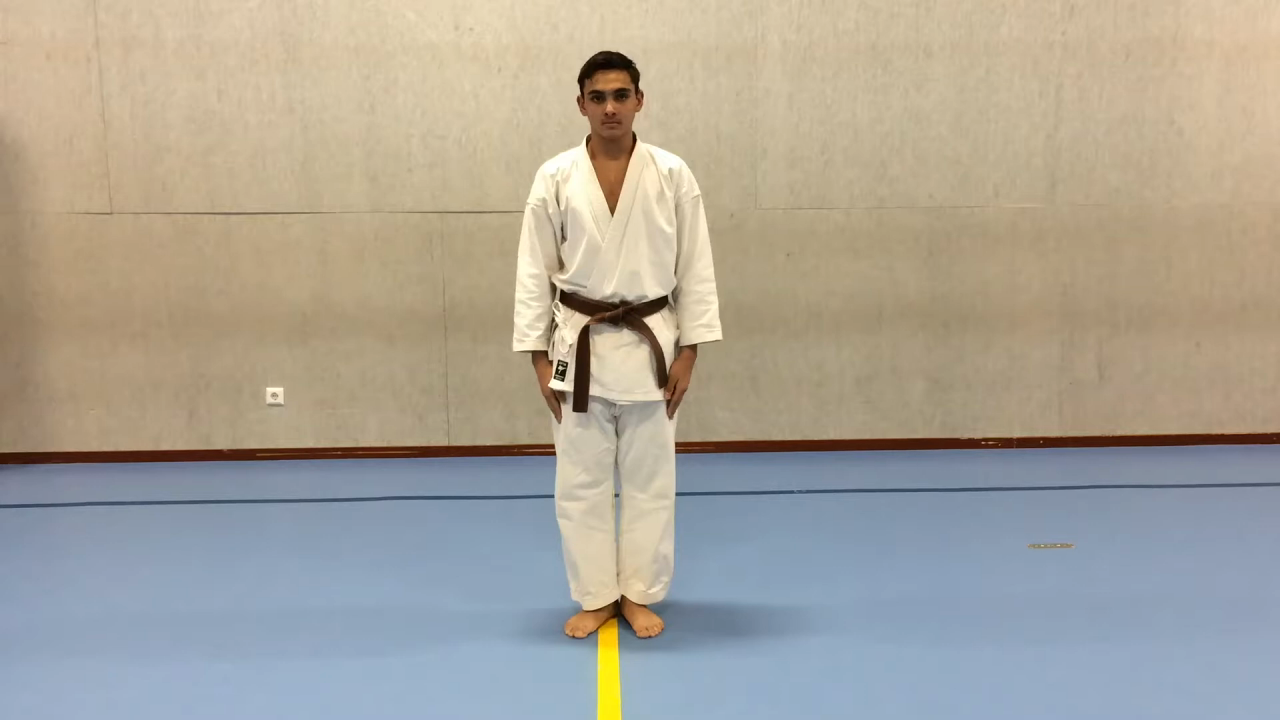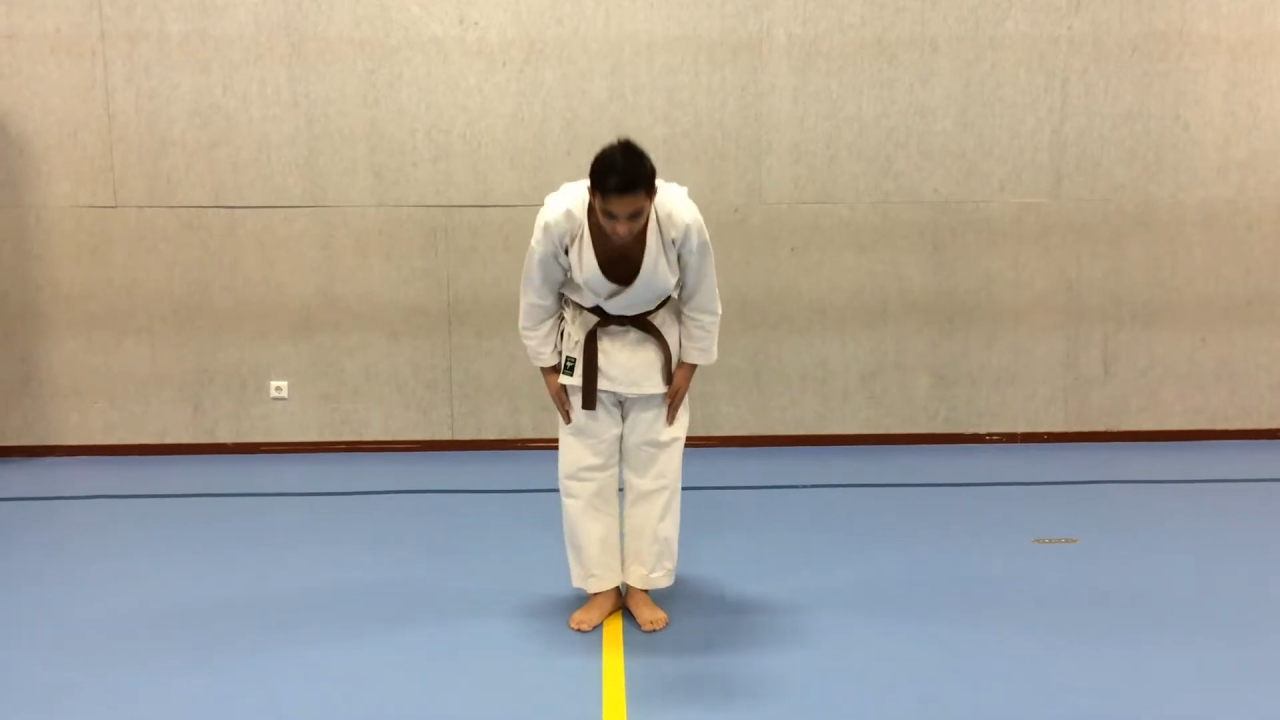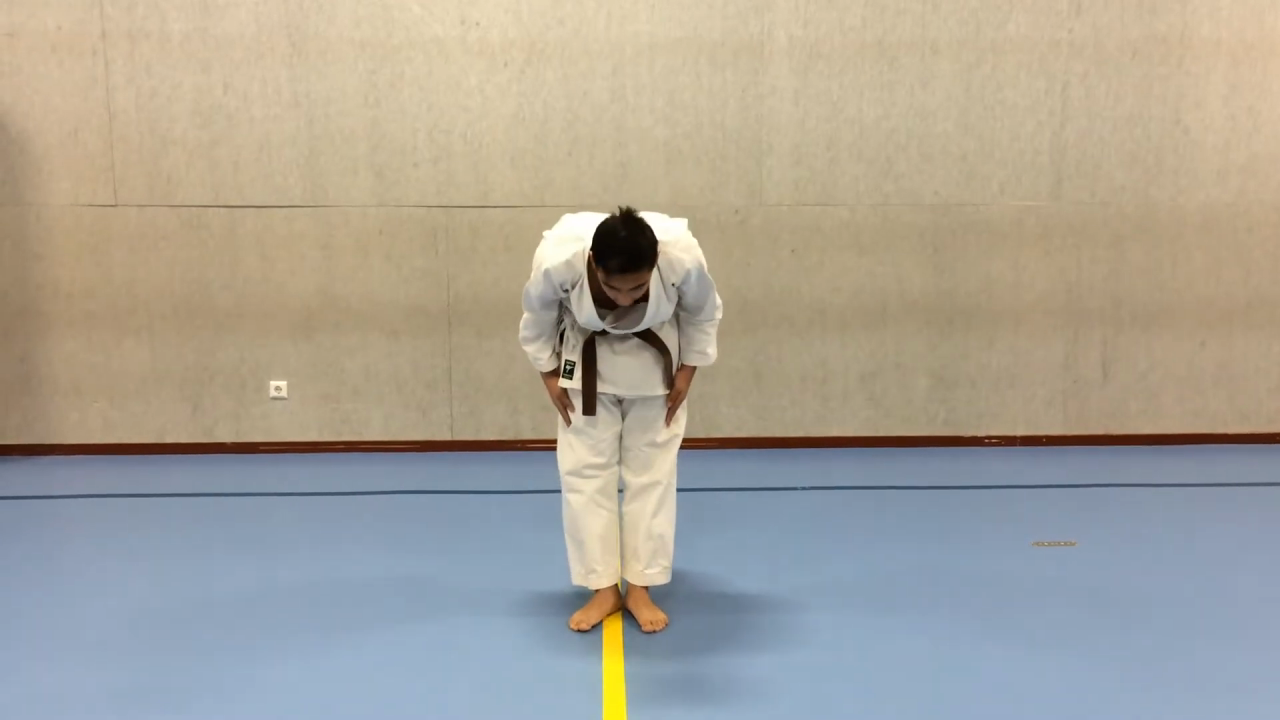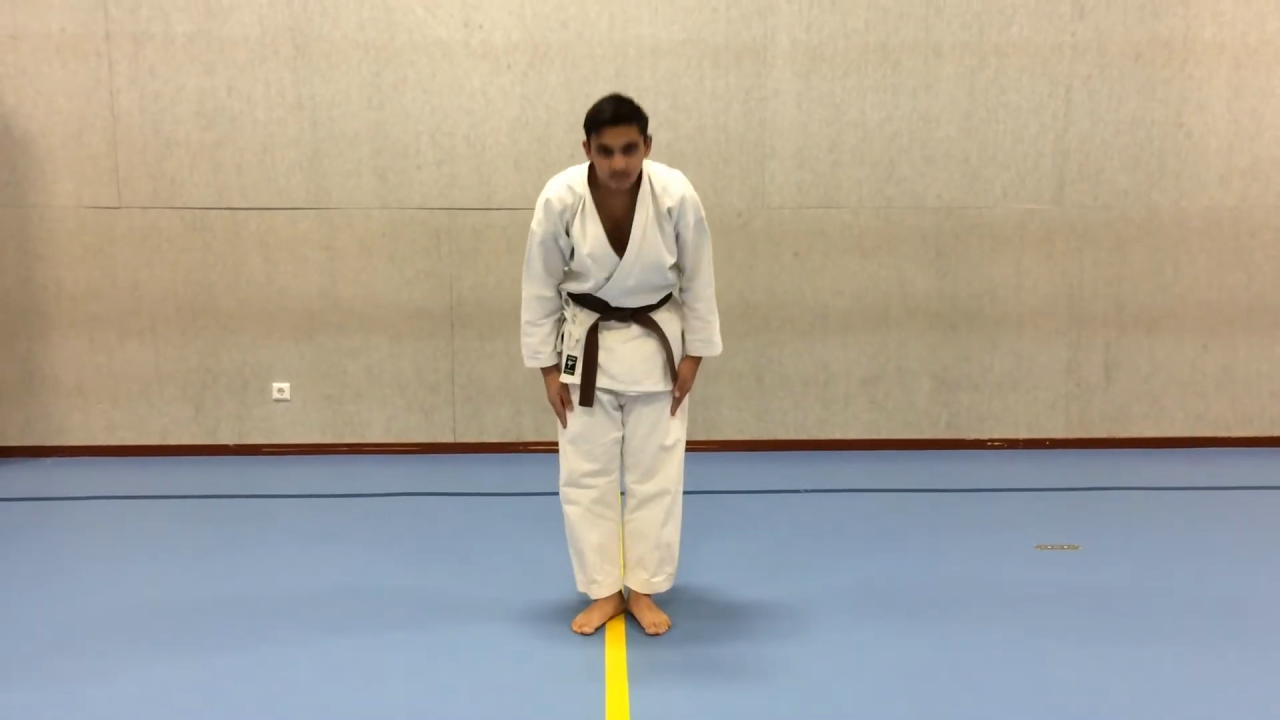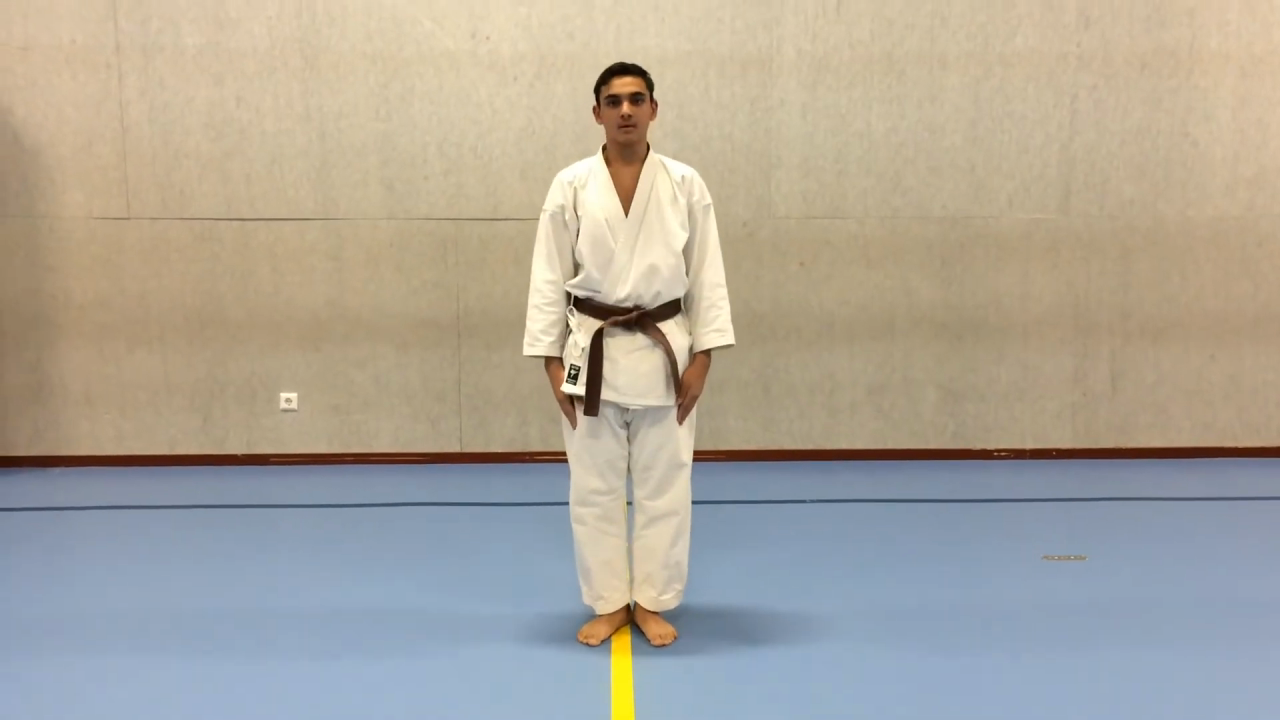
dt=0.5s
person 1, frame 1
left shoulder: (671, 174)
right shoulder: (555, 177)
left elbow: (695, 269)
right elbow: (534, 272)
left wrist: (688, 353)
right wrist: (540, 358)
left hip: (648, 345)
right hip: (580, 345)
left knee: (650, 480)
right knee: (581, 482)
left ankle: (639, 594)
right ankle: (595, 597)
person 1, frame 2
left shoulder: (683, 219)
right shoulder: (558, 219)
left elbow: (702, 303)
right elbow: (537, 300)
left wrist: (687, 366)
right wrist: (549, 369)
left hip: (656, 345)
right hip: (586, 346)
left knee: (654, 469)
right knee: (585, 469)
left ankle: (640, 586)
right ankle: (602, 587)
person 1, frame 3
left shoulder: (683, 257)
right shoulder: (556, 260)
left elbow: (704, 311)
right elbow: (537, 317)
left wrist: (687, 371)
right wrist: (549, 375)
left hip: (654, 351)
right hip: (586, 354)
left knee: (652, 469)
right knee: (585, 469)
left ankle: (640, 587)
right ankle: (602, 587)
person 1, frame 4
left shoulder: (677, 196)
right shoulder: (559, 199)
left elbow: (698, 282)
right elbow: (540, 288)
left wrist: (693, 357)
right wrist: (547, 367)
left hip: (656, 340)
right hip: (587, 340)
left knee: (656, 472)
right knee: (587, 472)
left ankle: (643, 590)
right ankle: (603, 590)
person 1, frame 5
left shoulder: (684, 183)
right shoulder: (571, 184)
left elbow: (706, 274)
right elbow: (549, 277)
left wrist: (702, 356)
right wrist: (552, 361)
left hip: (663, 350)
right hip: (593, 350)
left knee: (664, 486)
right knee: (595, 487)
left ankle: (653, 602)
right ankle: (608, 603)
